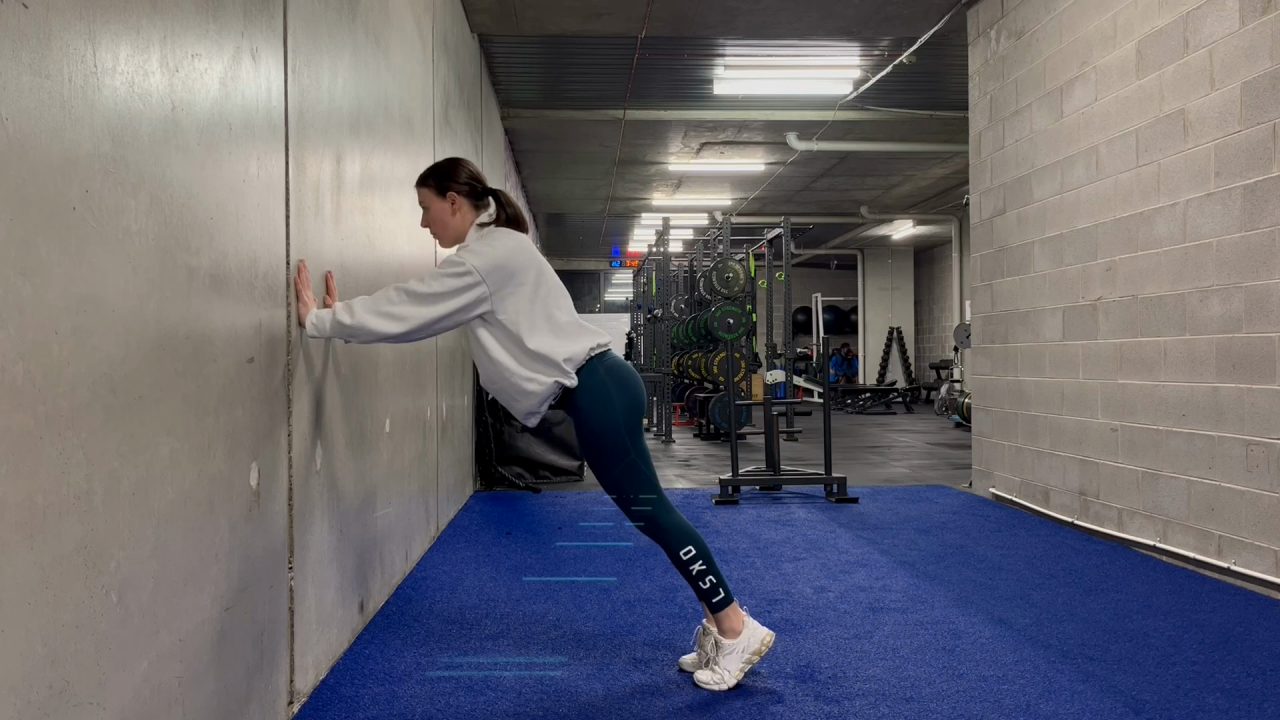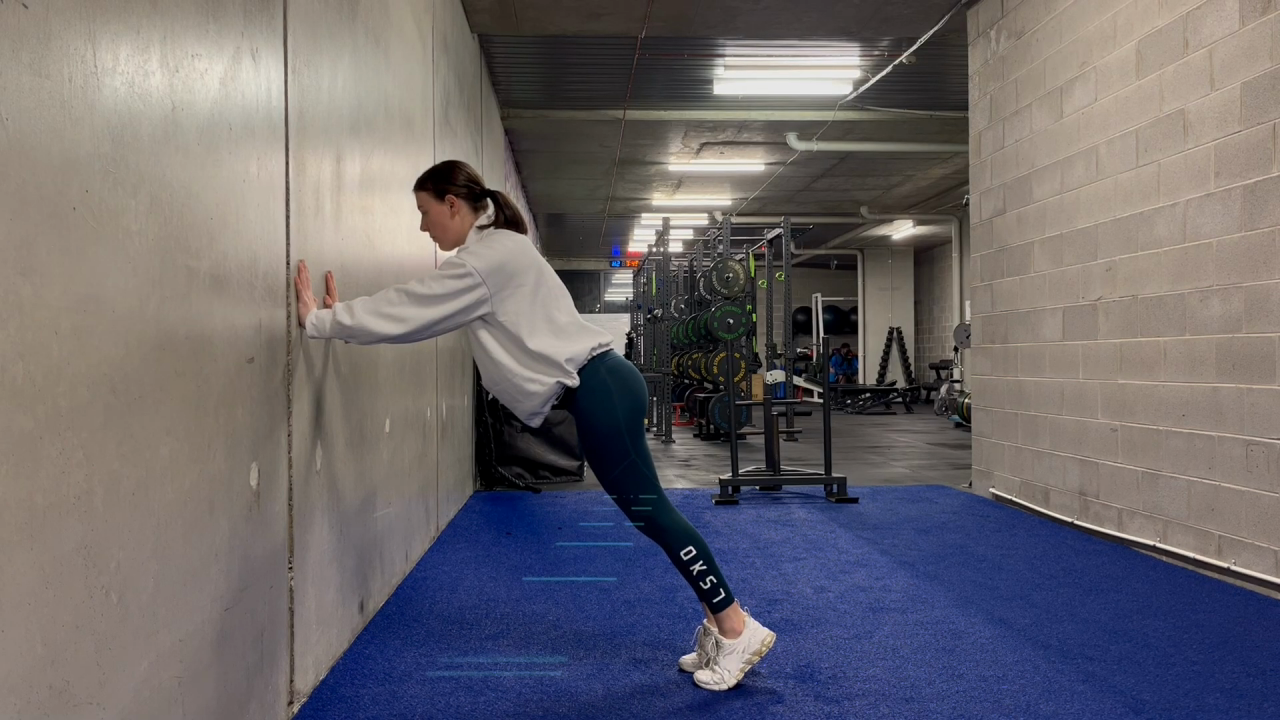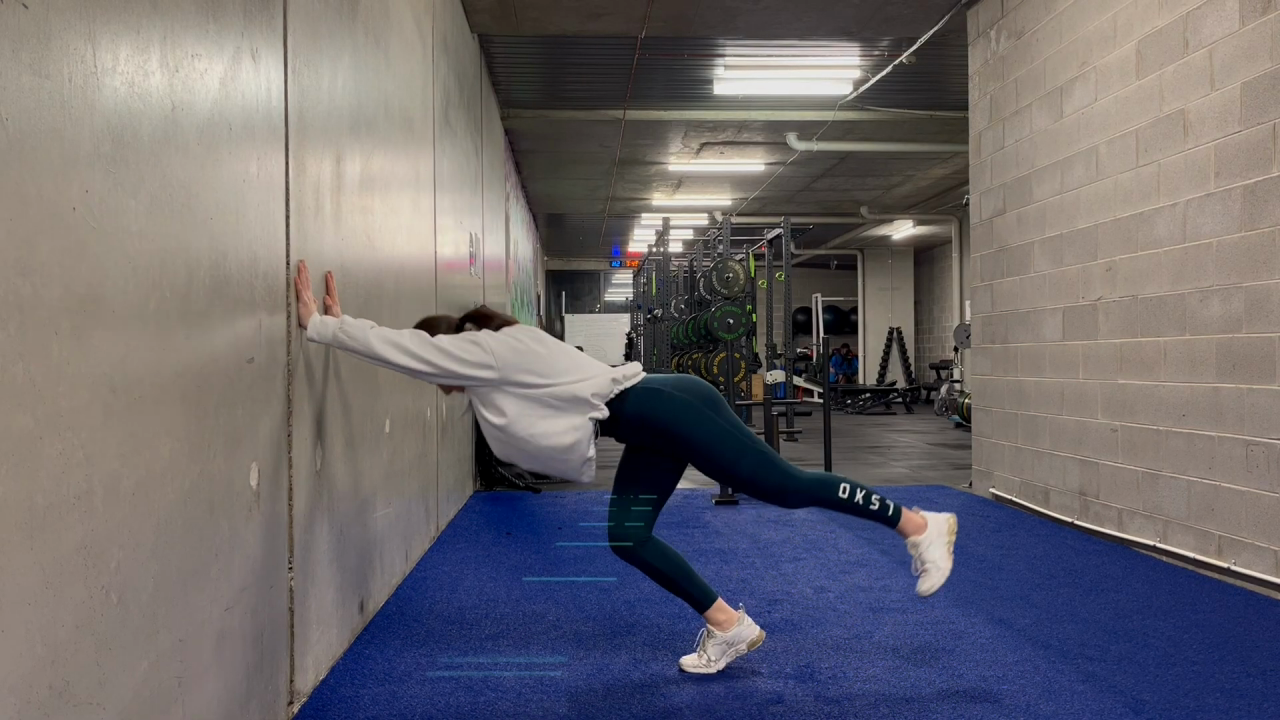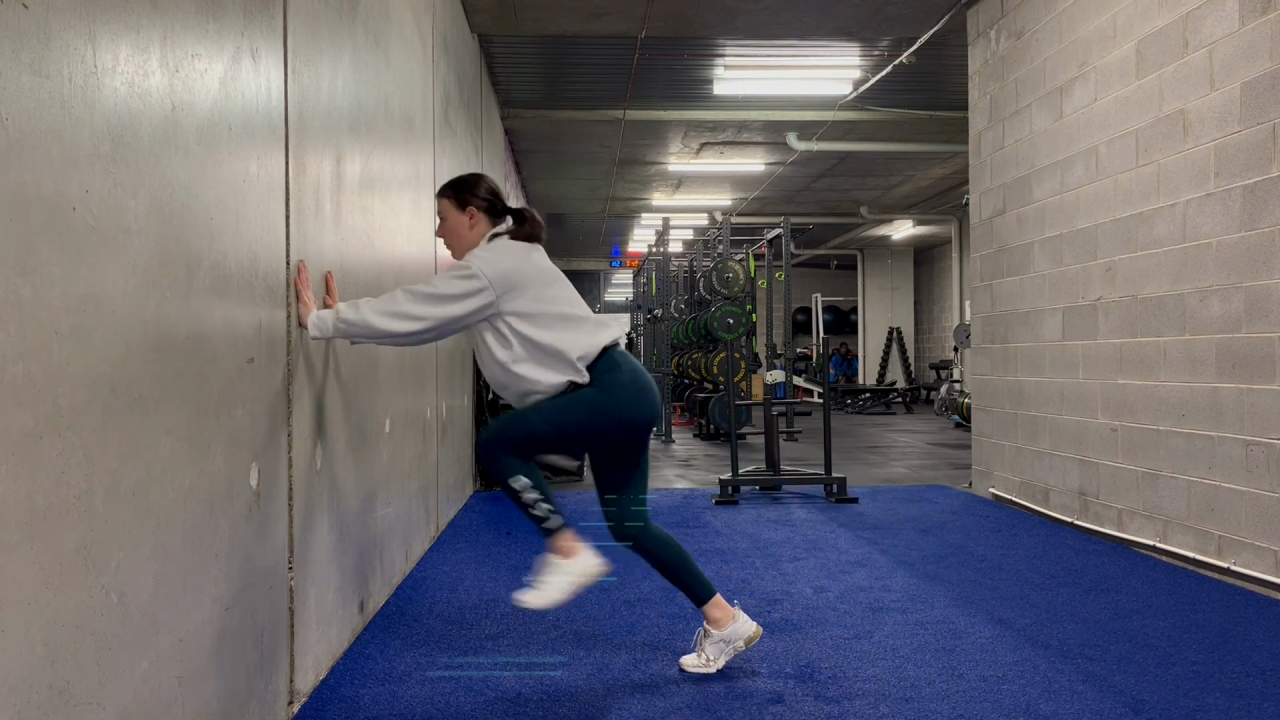
dt=1s
person 1, frame 1
left shoulder: (487, 256)
right shoulder: (494, 252)
left elbow: (407, 310)
right elbow: (416, 311)
left wrist: (319, 320)
right wrist: (345, 317)
left hip: (595, 390)
right hip: (594, 388)
left knee: (647, 510)
right knee: (645, 510)
left ankle: (736, 628)
right ankle: (720, 626)
person 1, frame 2
left shoulder: (488, 258)
right shoulder: (492, 254)
left elbow: (408, 311)
right elbow: (416, 312)
left wrist: (319, 320)
right wrist: (342, 315)
left hip: (598, 389)
right hip: (597, 387)
left knee: (647, 510)
right knee: (645, 511)
left ankle: (738, 630)
right ankle: (720, 626)
person 1, frame 3
left shoulder: (488, 350)
right shoulder: (493, 356)
left elbow: (408, 350)
right elbow: (411, 350)
left wrist: (319, 325)
right wrist: (337, 323)
left hip: (667, 410)
right hip: (653, 426)
left knee: (784, 486)
right knee: (627, 536)
left ankle: (920, 527)
right ankle: (727, 624)
person 1, frame 4
left shoulder: (492, 266)
right shoulder: (504, 261)
left elbow: (413, 313)
right elbow: (421, 316)
left wrist: (321, 321)
right wrist: (344, 317)
left hip: (617, 391)
right hip: (619, 393)
left knee: (496, 445)
right knee: (626, 525)
left ankle: (570, 553)
right ankle: (725, 621)
